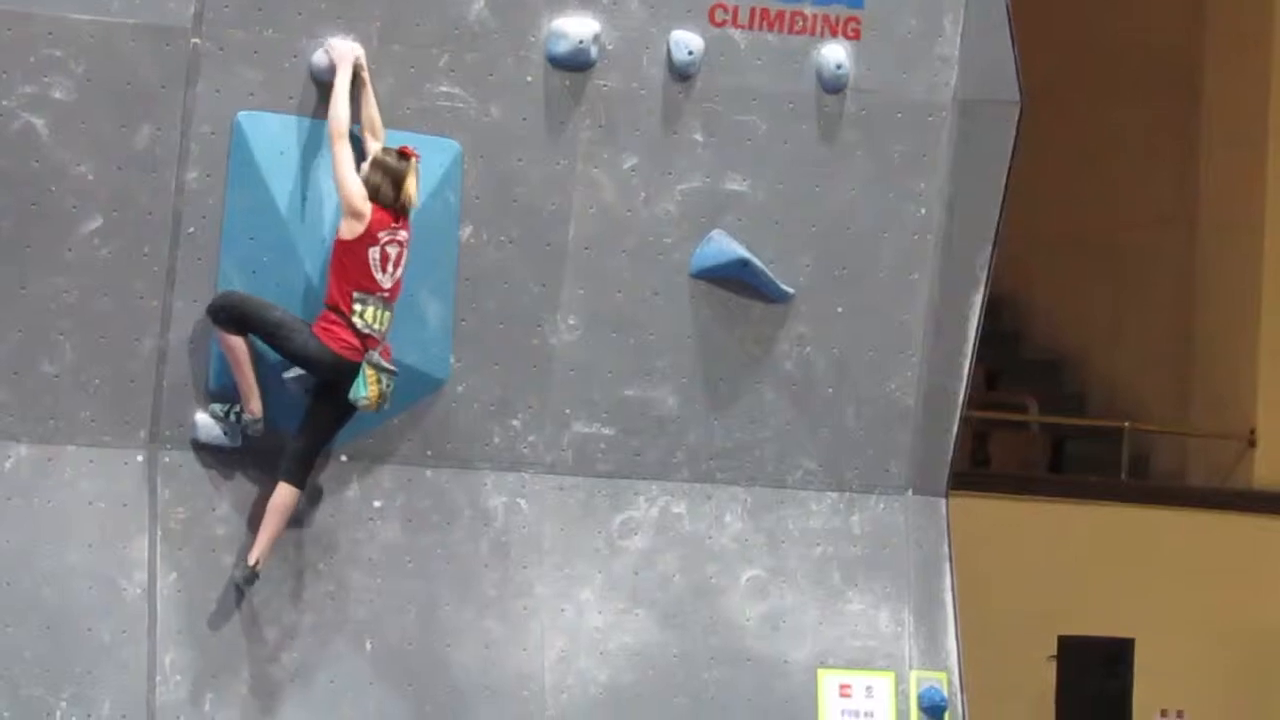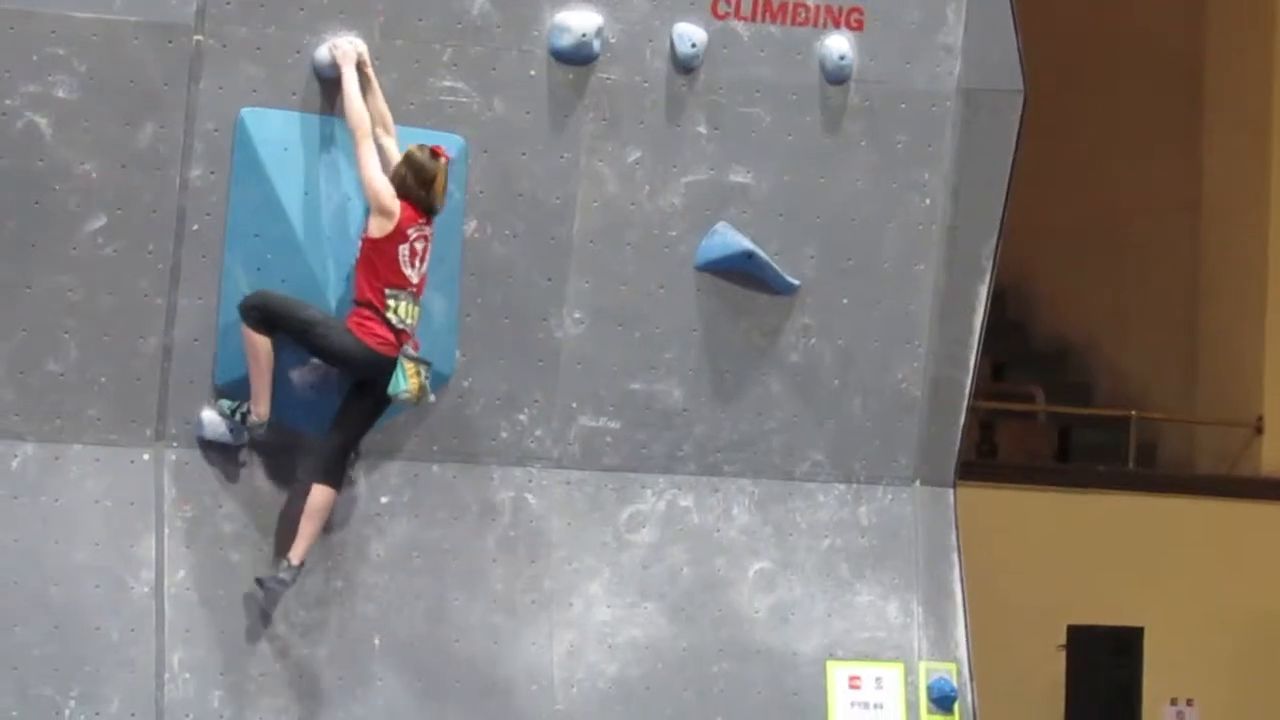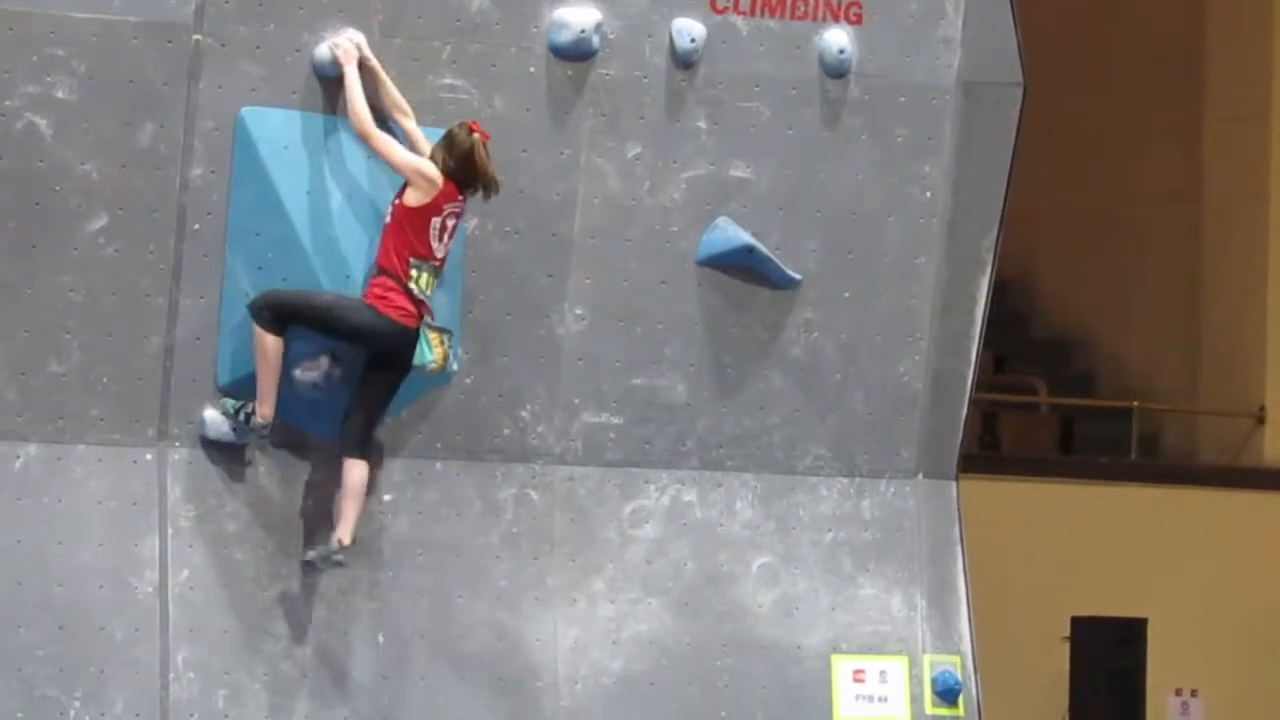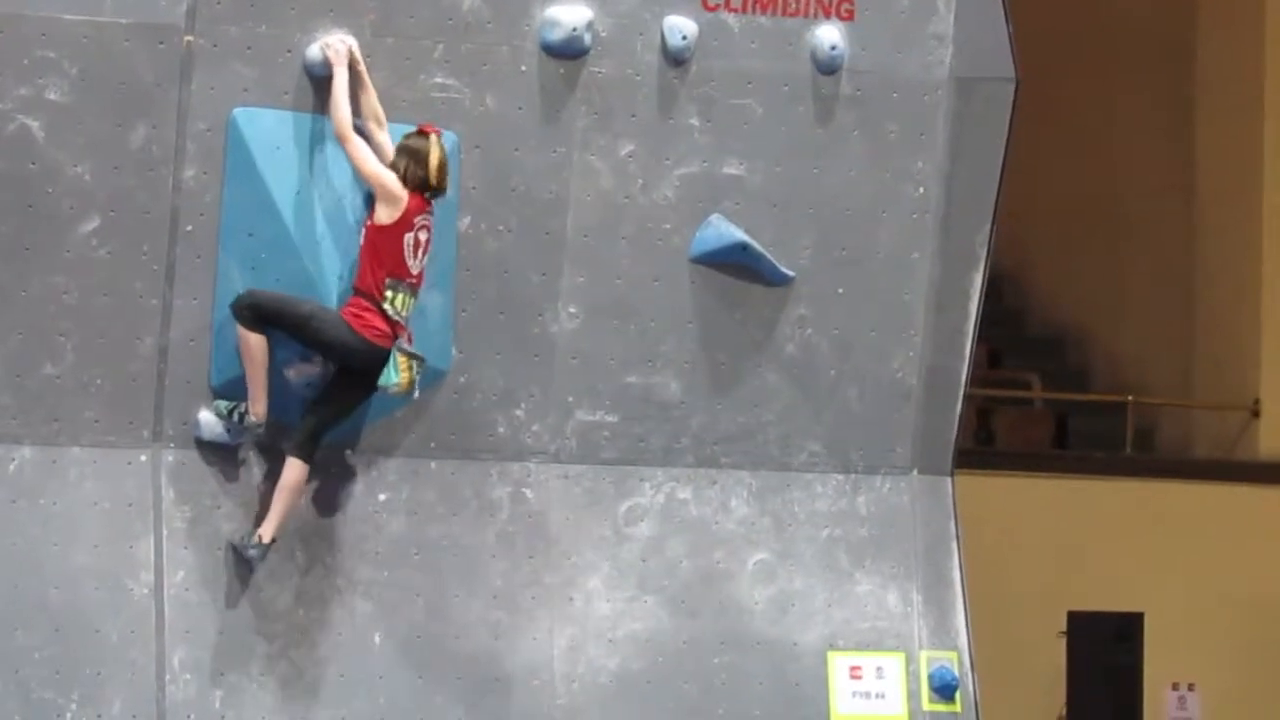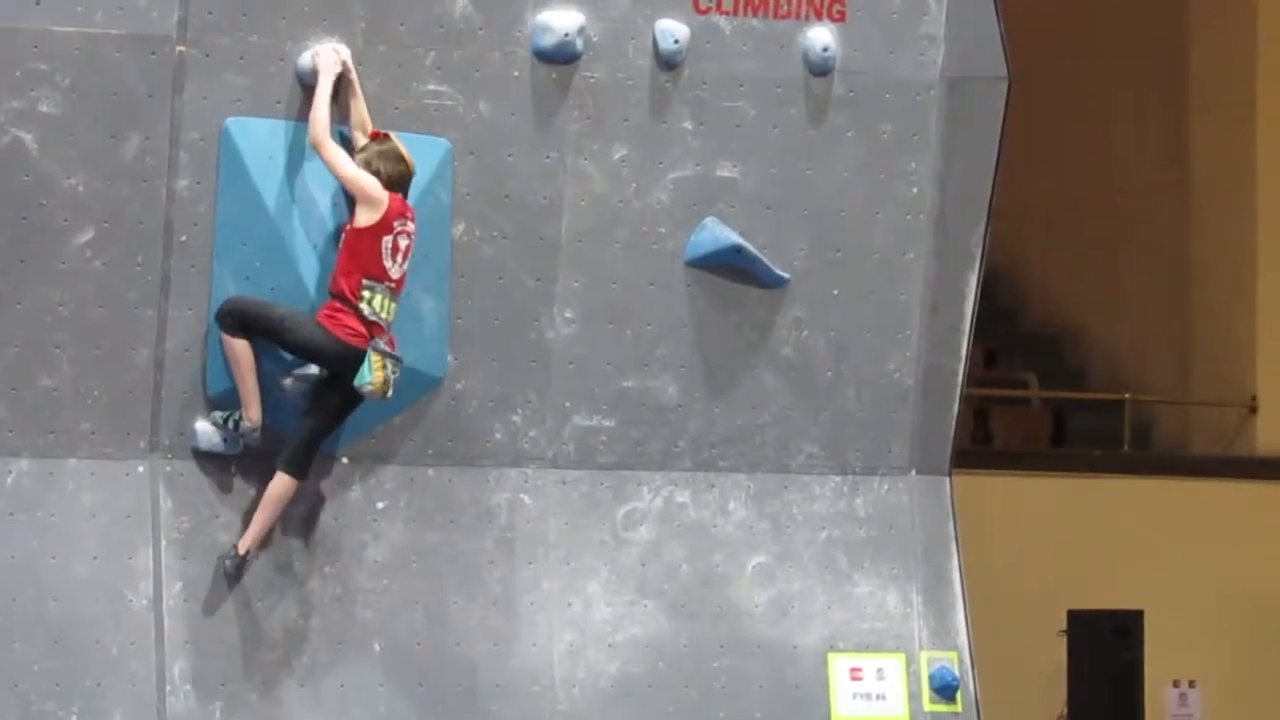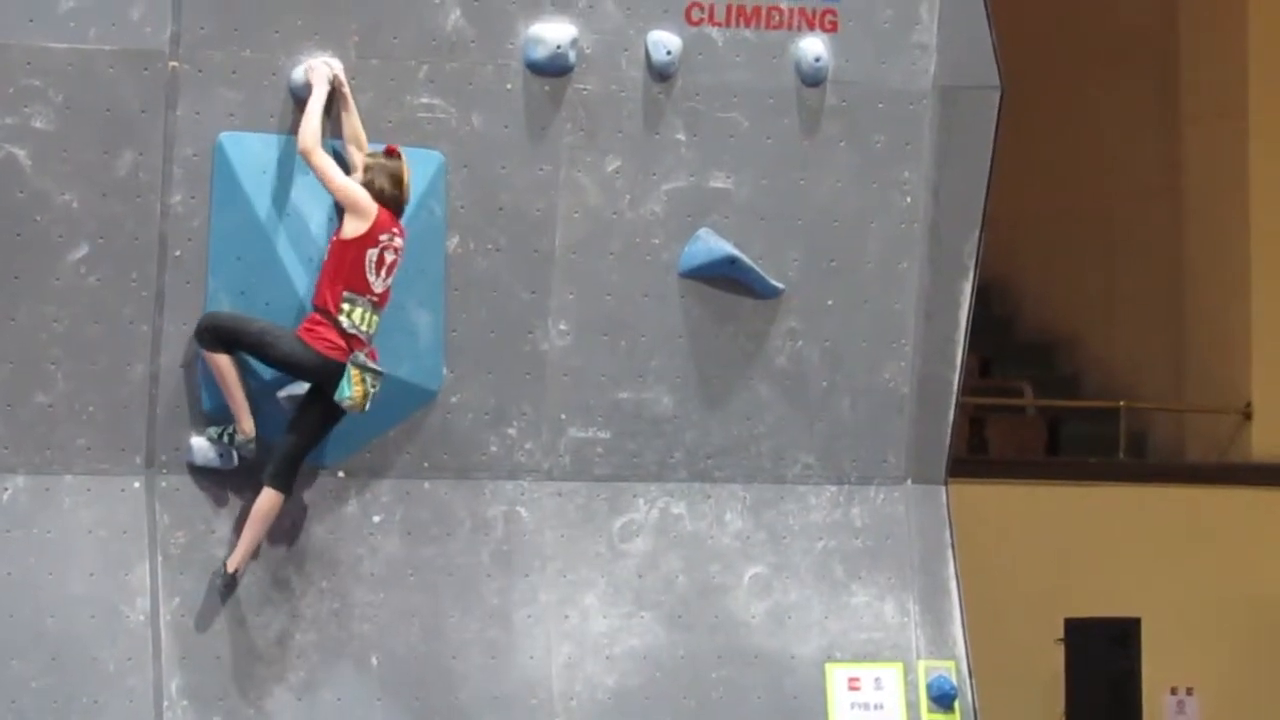
dt=0.5s
person 1, frame 1
left shoulder: (360, 212)
right shoulder: (400, 220)
left elbow: (340, 139)
right elbow: (374, 140)
left wrist: (344, 70)
right wrist: (363, 75)
left hip: (330, 351)
right hip: (364, 366)
left knee: (225, 306)
right knee: (300, 457)
left ankle: (250, 412)
right ankle: (252, 563)
person 1, frame 2
left shoulder: (390, 209)
right shoulder: (423, 217)
left elbow: (363, 137)
right elbow: (384, 133)
left wrist: (347, 68)
right wrist: (366, 71)
left hip: (363, 346)
right hip: (392, 361)
left knee: (256, 306)
right knee: (329, 456)
left ankle: (254, 416)
right ankle: (292, 563)
person 1, frame 3
left shoulder: (428, 177)
right shoulder: (452, 190)
left elbow: (364, 126)
right elbow: (401, 116)
left wrist: (349, 65)
right wrist: (370, 62)
left hip: (383, 317)
right hip: (408, 330)
left knee: (268, 306)
right knee: (357, 430)
left ankle: (260, 414)
right ankle: (340, 539)
person 1, frame 4
left shoulder: (395, 194)
right shoulder: (422, 205)
left elbow: (344, 133)
right elbow: (376, 129)
left wrist: (339, 68)
right wrist: (359, 69)
left hip: (359, 337)
right hip: (384, 350)
left knee: (249, 305)
right knee: (308, 431)
left ankle: (253, 413)
right ankle: (263, 537)
person 1, frame 5
left shoulder: (376, 197)
right shoulder: (404, 211)
left elbow: (320, 140)
right elbow: (364, 138)
left wrist: (327, 76)
right wrist: (350, 80)
left hip: (338, 338)
right hip: (370, 353)
left knee: (233, 313)
right knee: (301, 448)
left ankle: (249, 420)
right ankle: (243, 549)
person 1, frame 6
left shoulder: (365, 209)
right shoulder: (394, 228)
left elbow: (308, 148)
right elbow: (359, 151)
left wrist: (320, 88)
right wrist: (343, 94)
left hip: (318, 351)
right hip: (352, 366)
left knee: (211, 327)
right knee: (285, 462)
left ankle: (243, 432)
right ankle: (233, 567)
